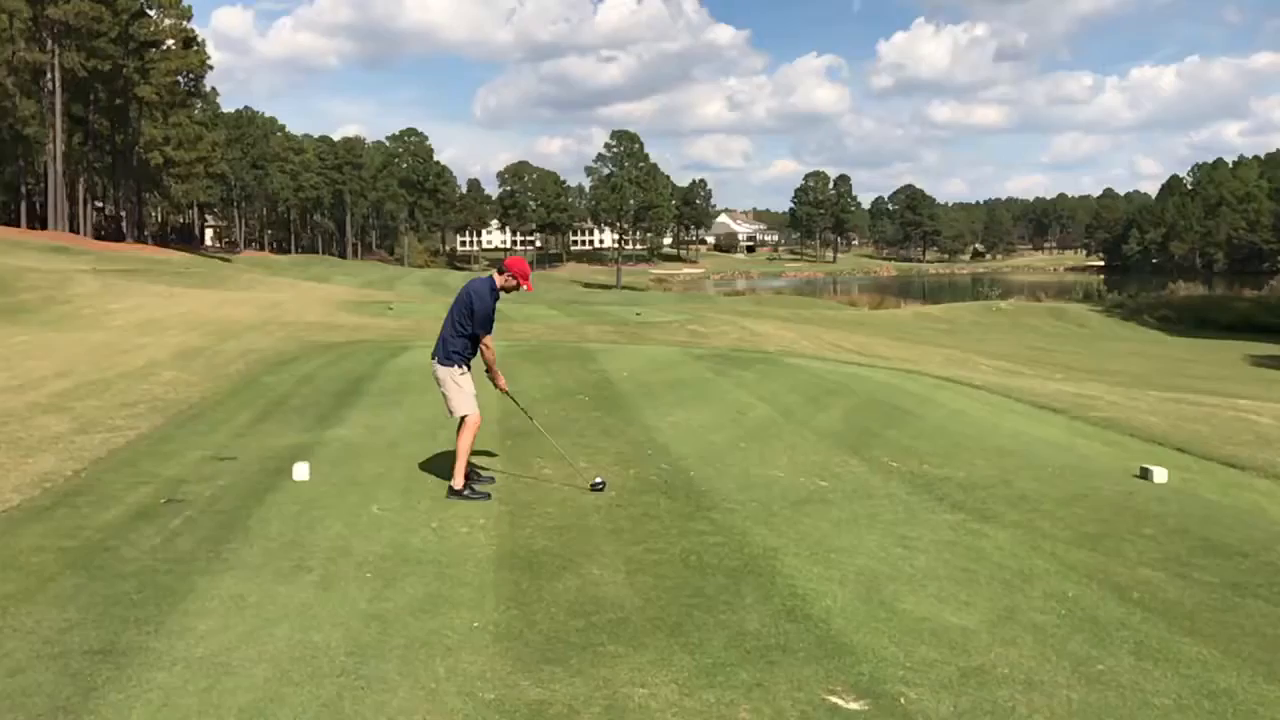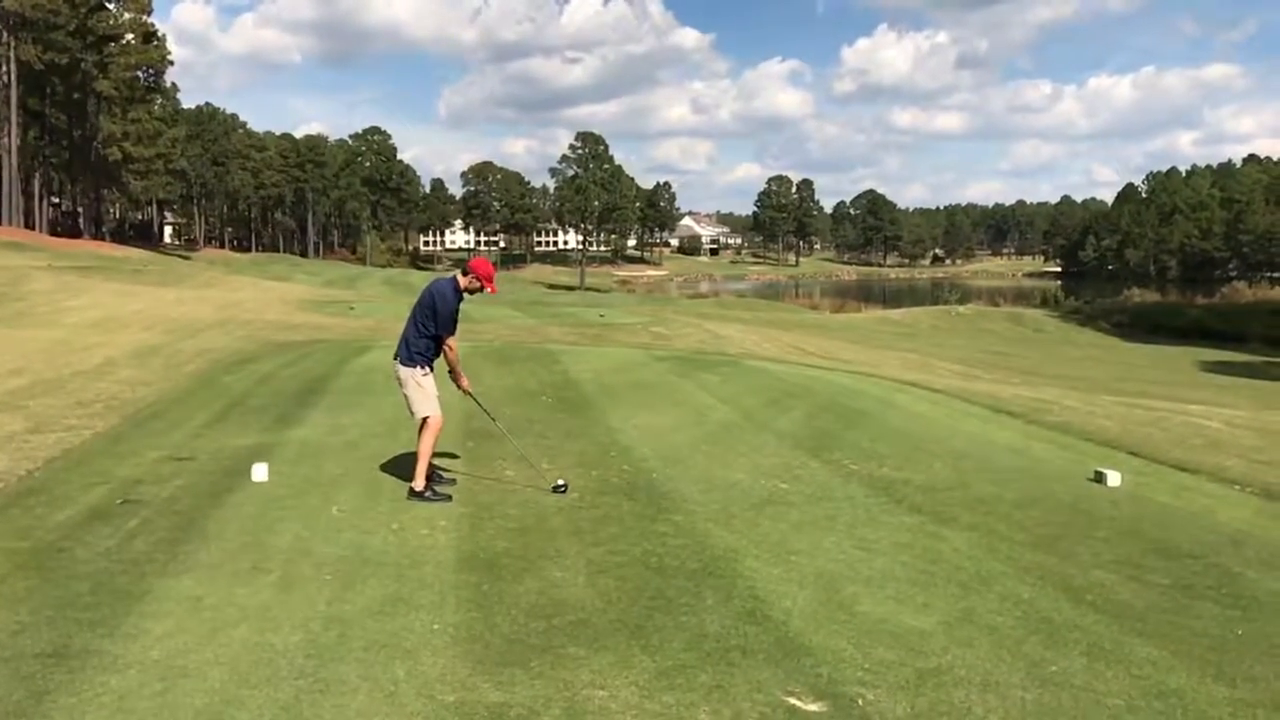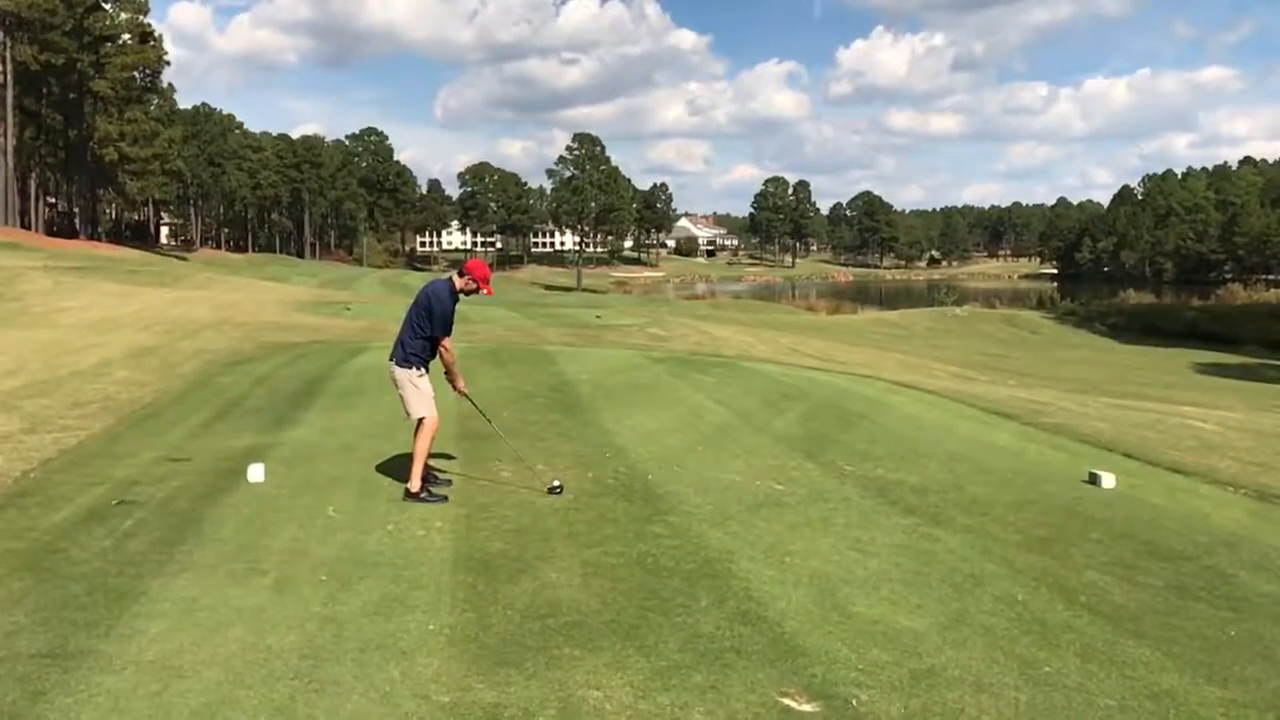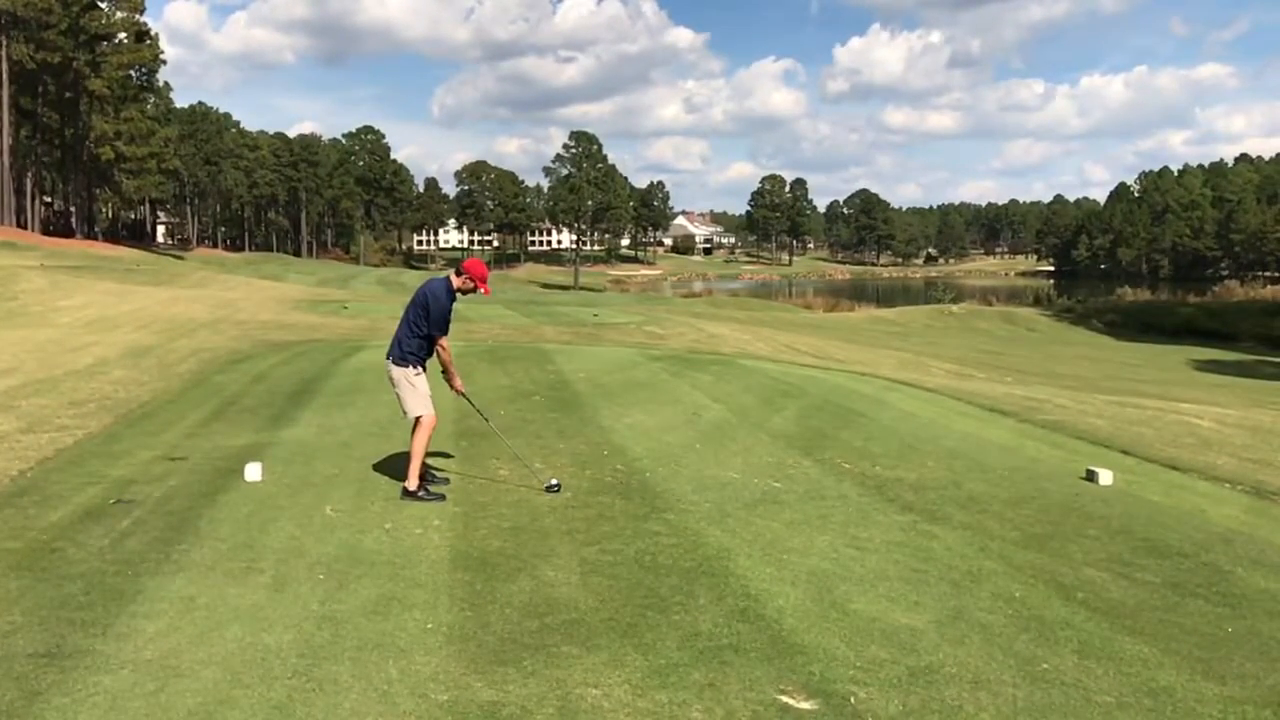
dt=1s
person 1, frame 1
left shoulder: (481, 286)
right shoulder: (483, 295)
right elbow: (485, 343)
left wrist: (492, 371)
right wrist: (496, 375)
left hip: (454, 360)
right hip: (451, 363)
left knee: (467, 417)
right knee: (472, 419)
left ankle: (464, 470)
right ankle: (458, 484)
person 1, frame 2
left shoulder: (445, 286)
right shoulder: (447, 296)
right elbow: (448, 344)
left wrist: (454, 372)
right wrist: (459, 376)
left hip: (416, 360)
right hip: (414, 364)
left knee: (429, 418)
right knee: (434, 420)
left ankle: (426, 471)
right ankle: (418, 486)
person 1, frame 3
left shoulder: (441, 288)
right shoulder: (443, 297)
right elbow: (444, 346)
left wrist: (451, 373)
right wrist: (456, 378)
left hip: (411, 362)
right hip: (409, 365)
left knee: (425, 419)
right knee: (430, 421)
left ankle: (421, 472)
right ankle: (414, 487)
person 1, frame 4
left shoulder: (438, 286)
right shoulder: (440, 296)
right elbow: (440, 345)
left wrist: (448, 372)
right wrist: (453, 377)
left hip: (408, 360)
right hip: (406, 363)
left knee: (422, 418)
right knee: (427, 420)
left ankle: (419, 471)
right ankle: (412, 485)
